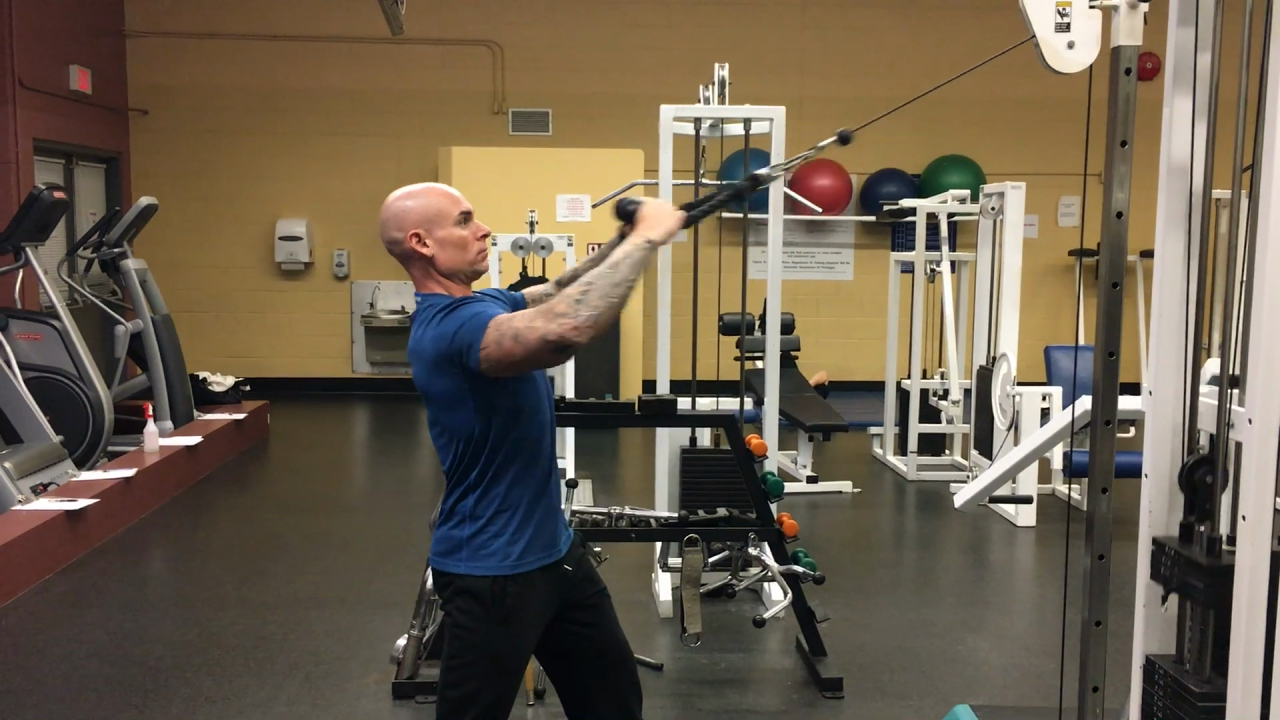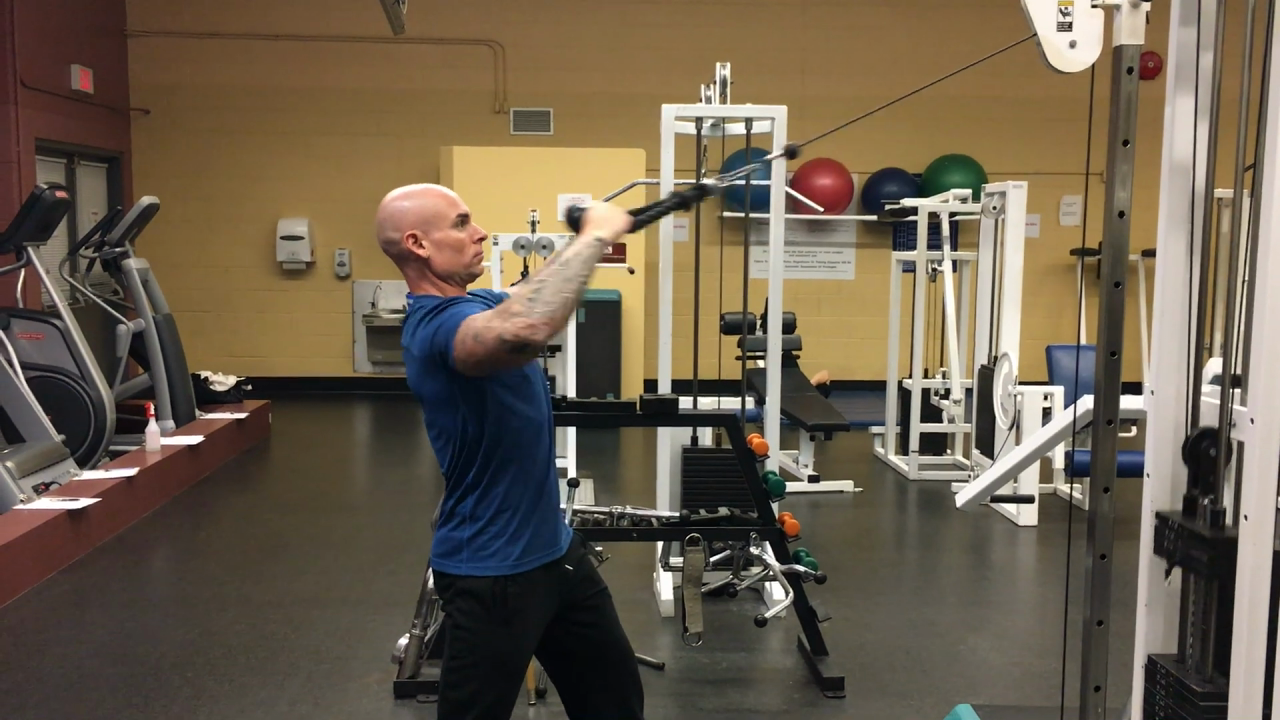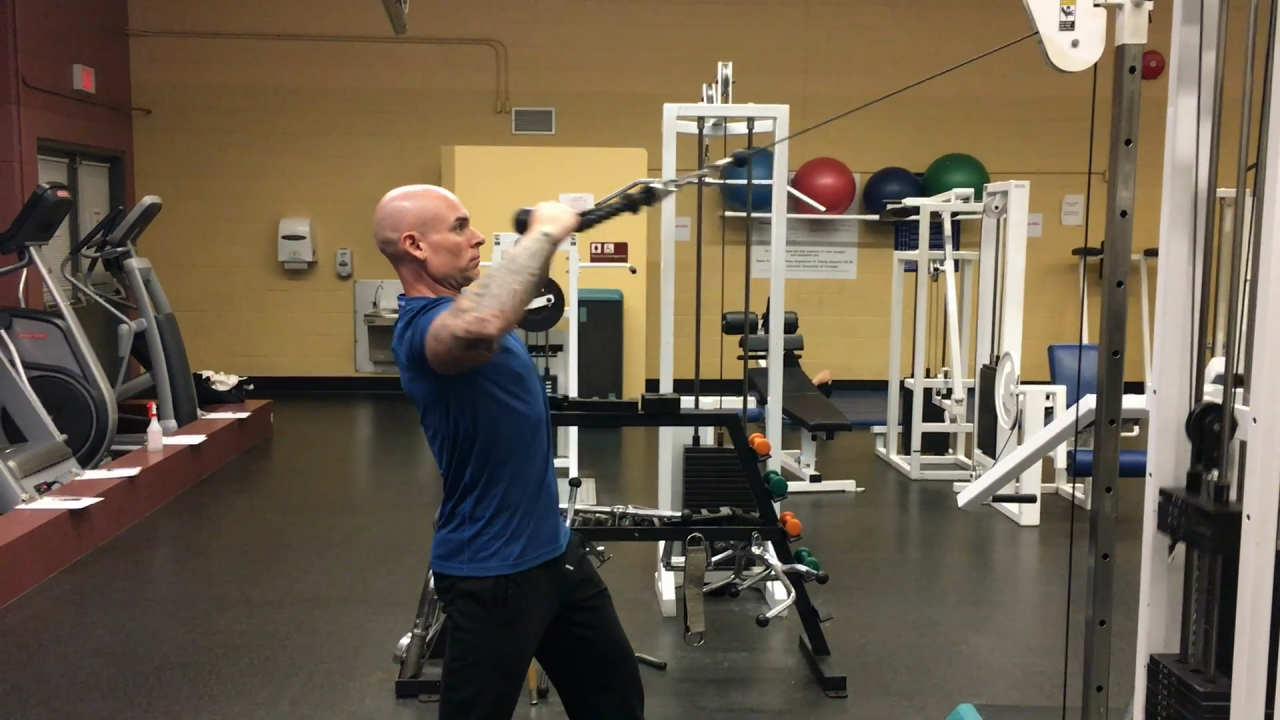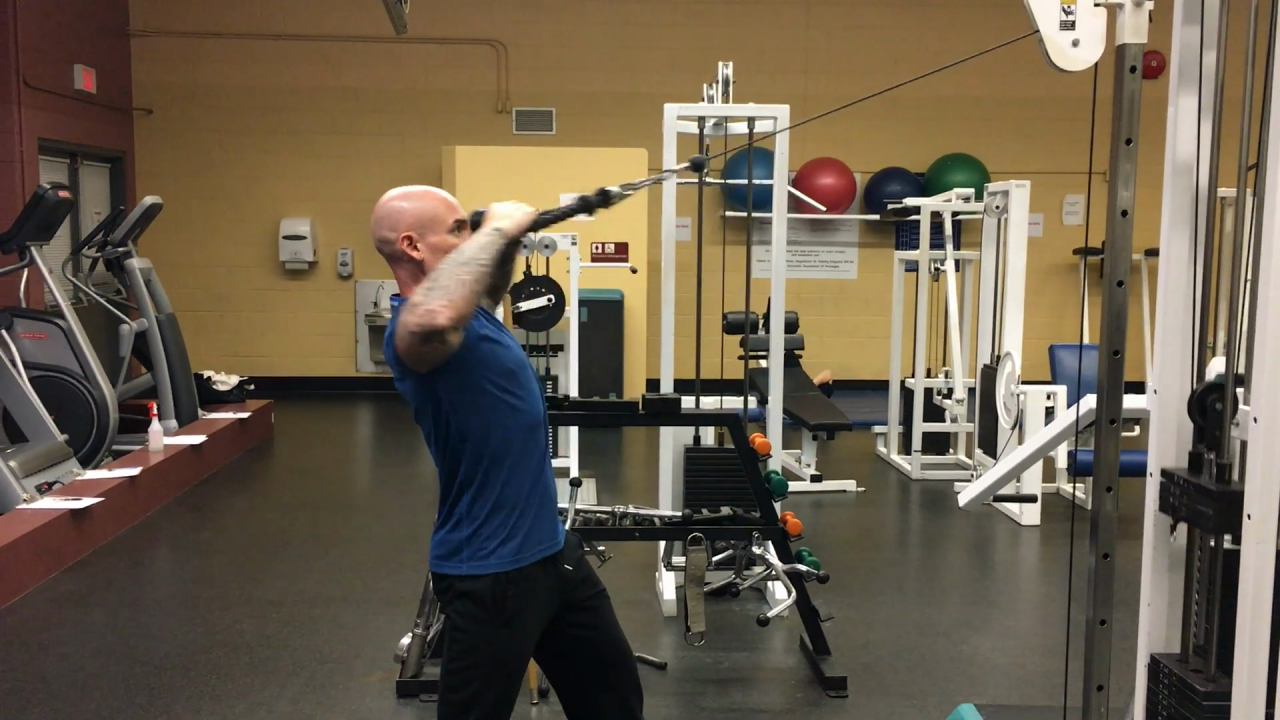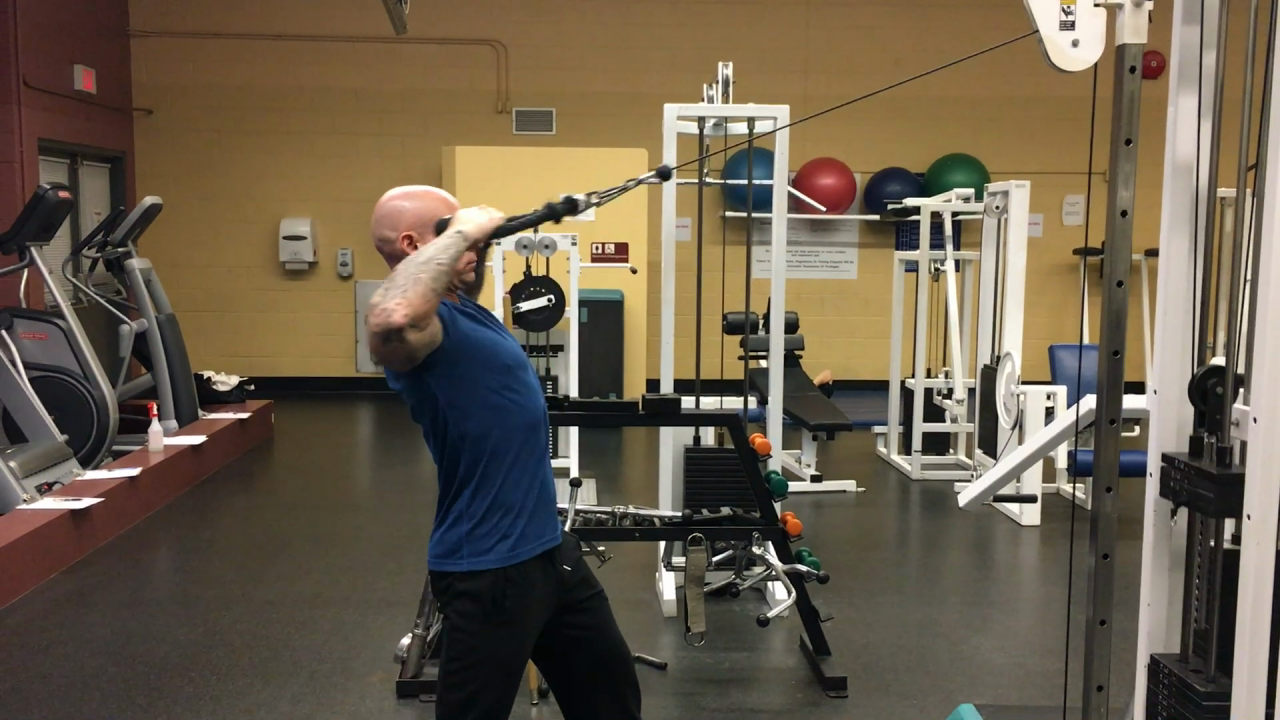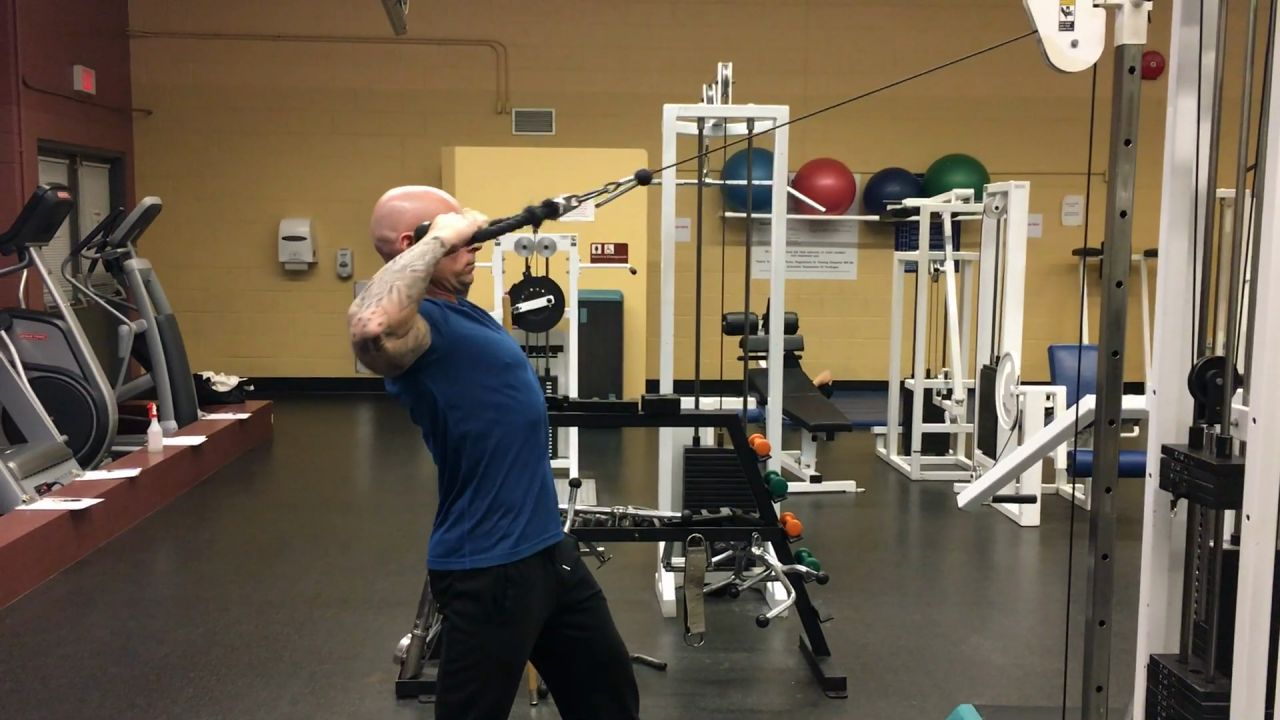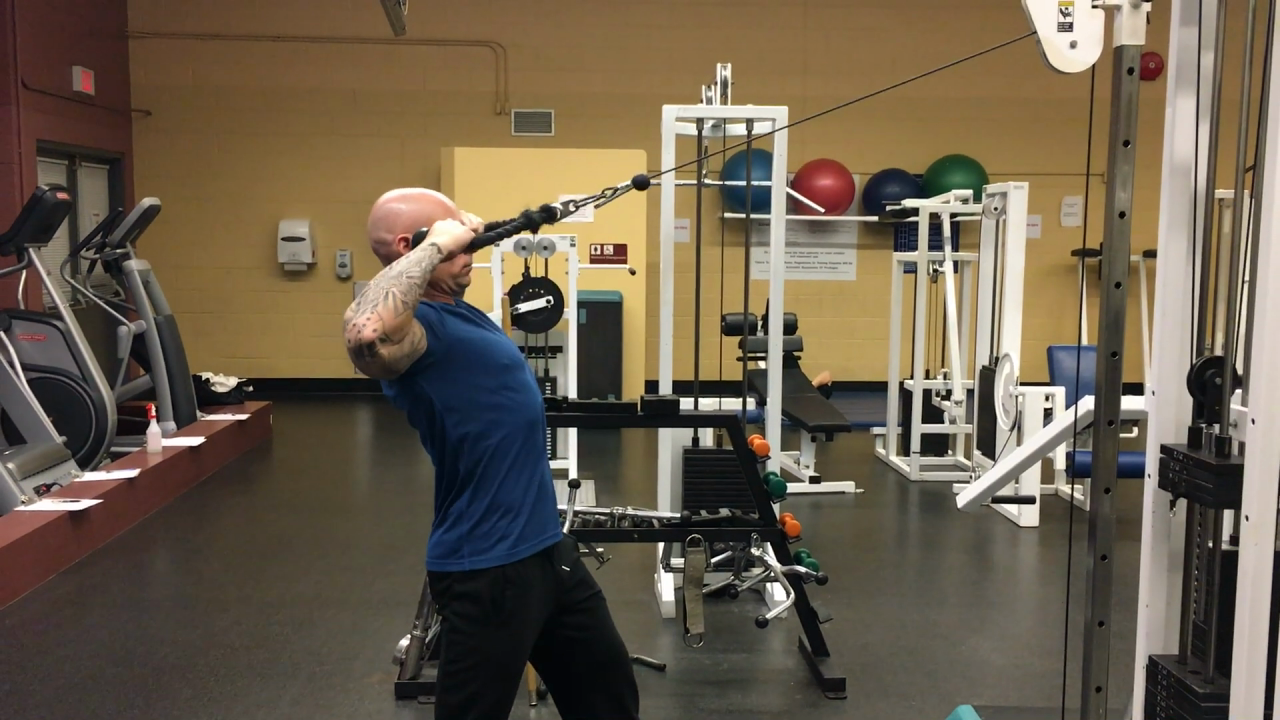
dt=0.1s
person 1, frame 1
left shoulder: (483, 304)
right shoulder: (450, 328)
left elbow: (560, 294)
right elbow: (570, 327)
left wrist: (630, 238)
right wrist: (644, 237)
left hip: (550, 547)
right hip: (492, 569)
person 1, frame 2
left shoulder: (470, 303)
right shoulder: (438, 326)
left elbow: (531, 300)
right elbow: (529, 327)
left wrist: (587, 236)
right wrist: (595, 237)
left hip: (555, 546)
right hip: (491, 570)
person 1, frame 3
left shoulder: (462, 306)
right shoulder: (428, 326)
left elbow: (512, 293)
right elbow: (483, 325)
left wrist: (545, 234)
right wrist: (542, 233)
left hip: (553, 547)
right hip: (493, 570)
person 1, frame 4
left shoulder: (461, 308)
right shoulder: (419, 328)
left elbow: (487, 289)
right elbow: (434, 317)
left wrist: (505, 236)
right wrist: (498, 228)
left hip: (550, 546)
right hip: (491, 570)
person 1, frame 5
left shoulder: (454, 311)
right shoulder: (422, 326)
right elbow: (390, 316)
left wrist: (477, 237)
right wrist: (457, 233)
left hip: (547, 546)
right hip: (489, 567)
person 1, frame 6
left shoulder: (450, 310)
right shoulder: (413, 324)
right elbow: (369, 325)
left wrist: (466, 238)
right wrist: (442, 236)
left hip: (547, 546)
right hip: (488, 566)
person 1, frame 7
left shoulder: (449, 312)
right shoulder: (412, 329)
right elbow: (365, 332)
left wrist: (463, 237)
right wrist: (437, 244)
left hip: (546, 546)
right hip: (488, 566)
